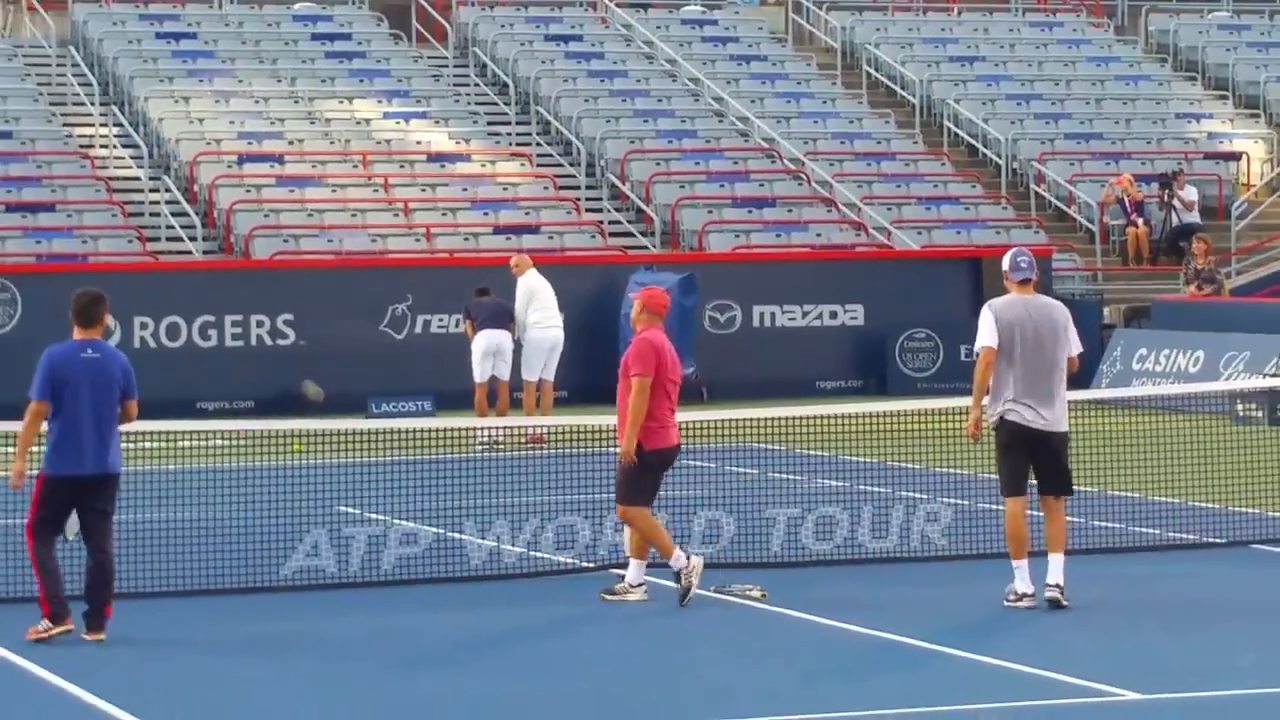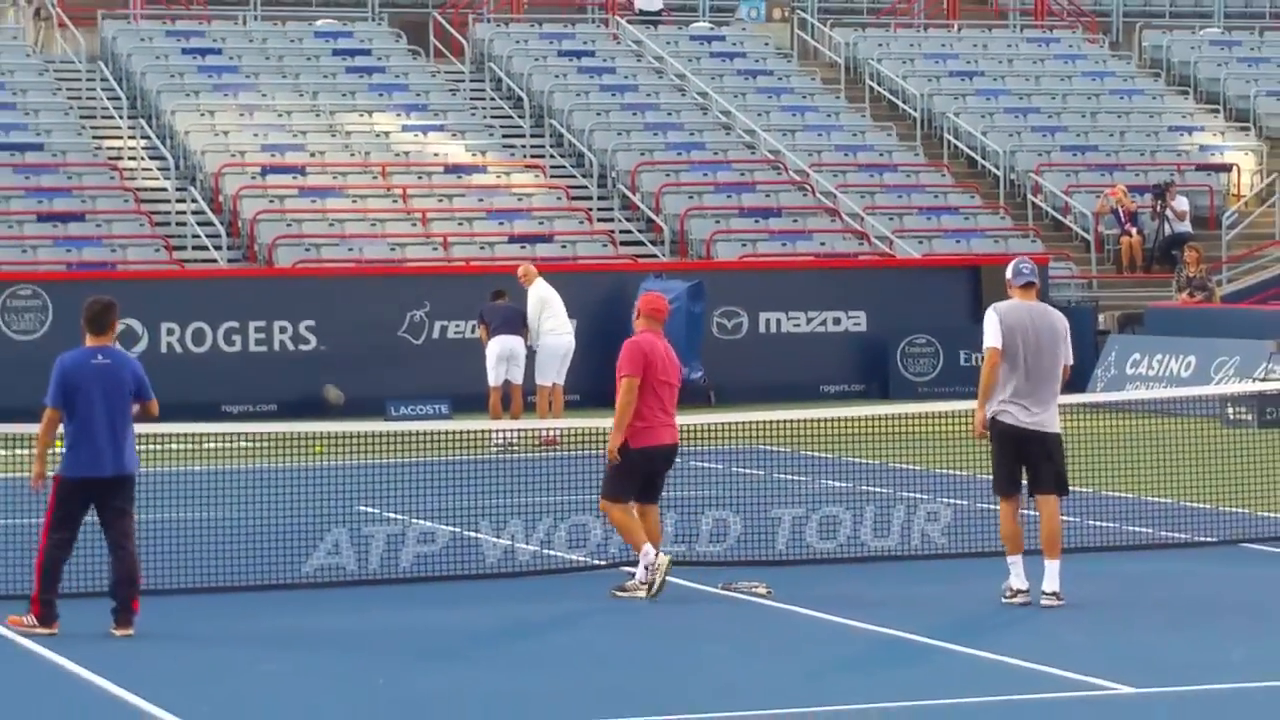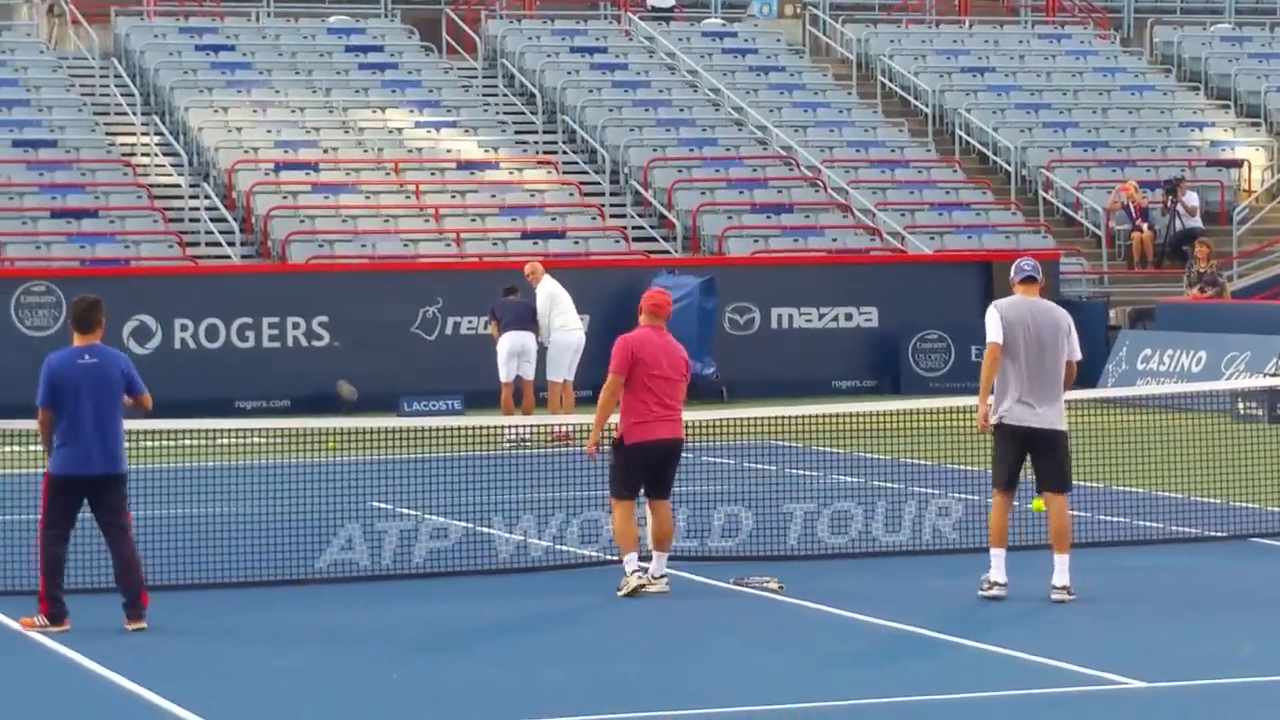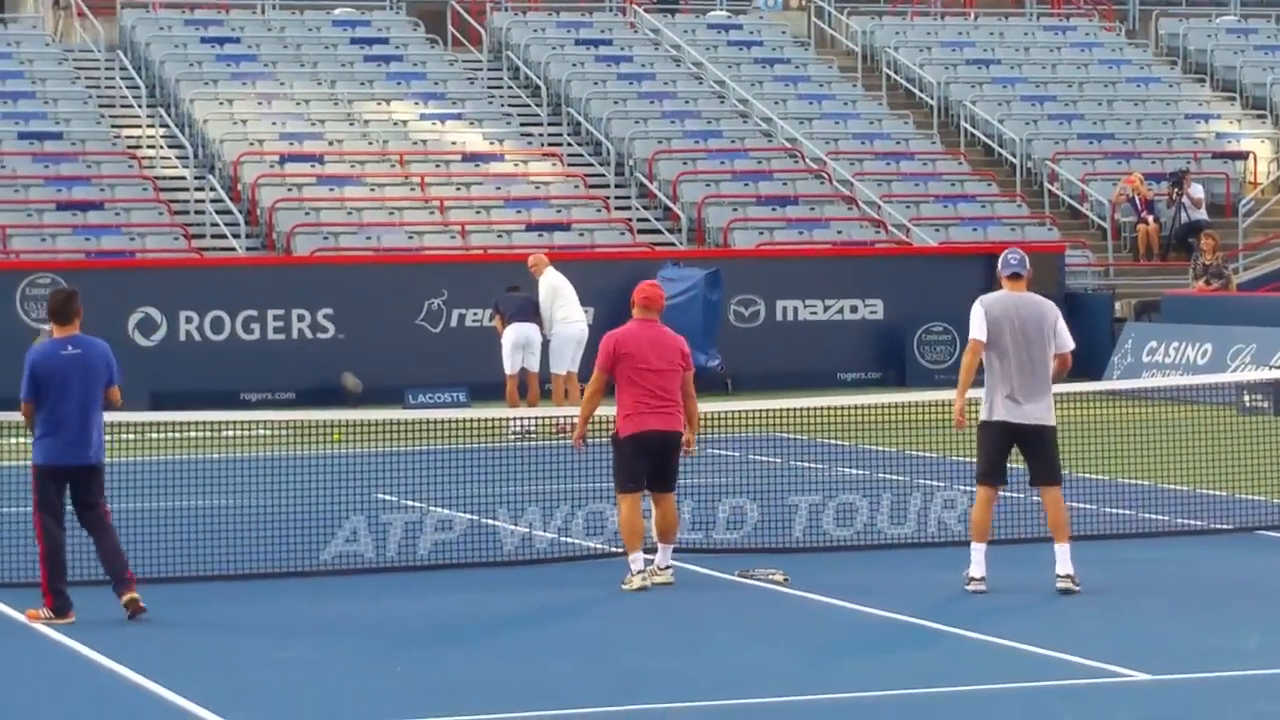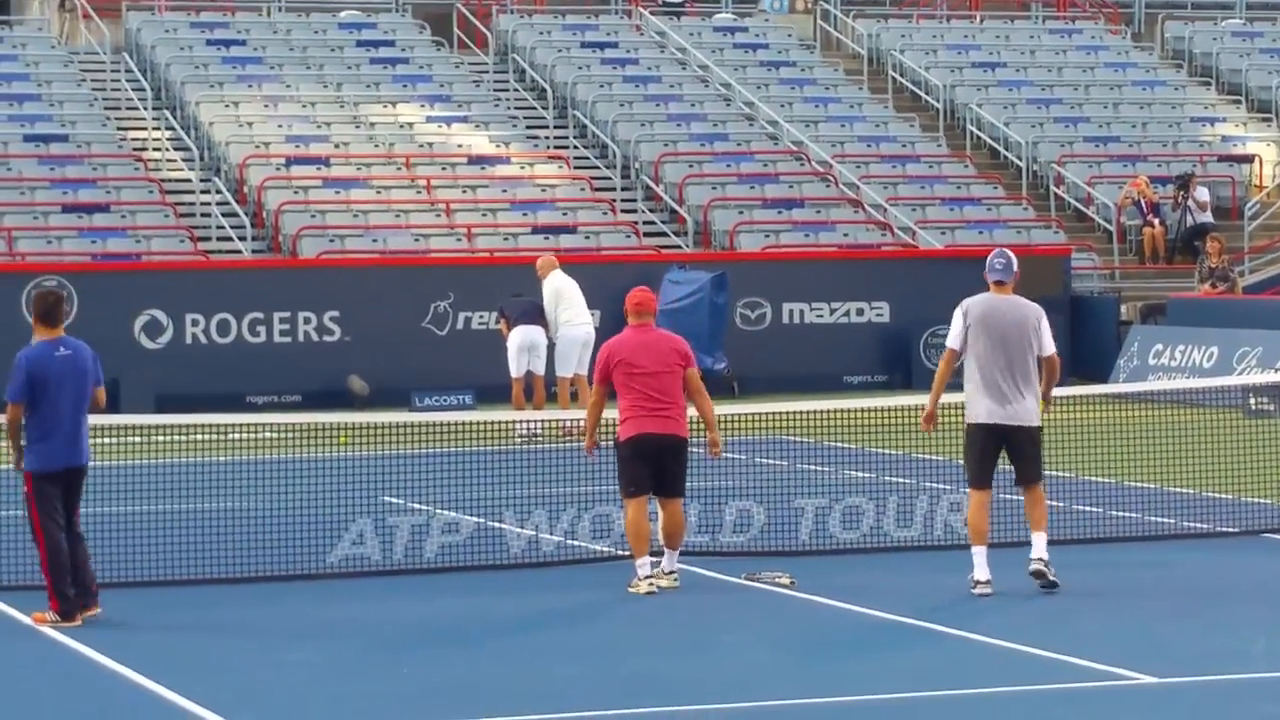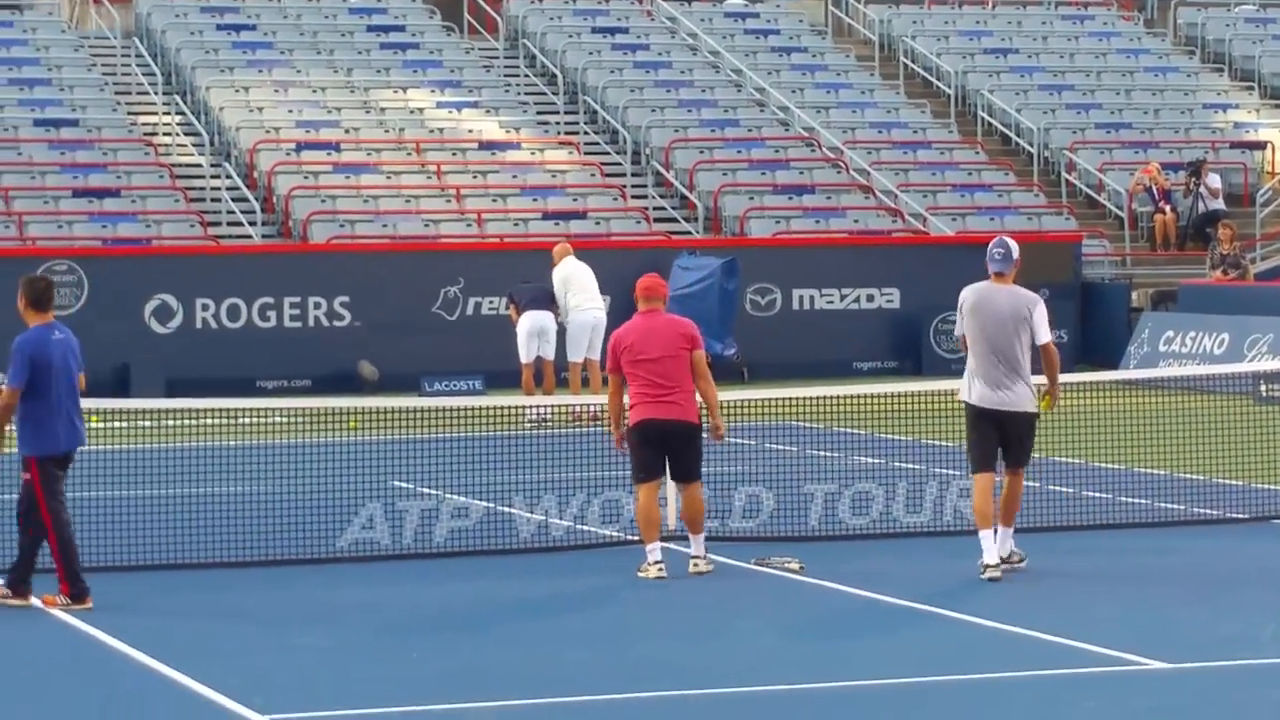
dt=0.2s
person 1, frame 1
left shoulder: (995, 309)
right shoulder: (1059, 310)
left elbow: (987, 359)
right elbow: (1072, 364)
left wrist: (975, 408)
left hip: (1012, 418)
right hip: (1053, 420)
left knee: (1015, 502)
right knee: (1054, 502)
left ankle: (1023, 586)
right ankle: (1055, 581)
person 1, frame 2
left shoulder: (998, 312)
right shoulder: (1058, 319)
left elbow: (992, 360)
right elbow: (1064, 373)
left wrist: (981, 408)
left hip: (1007, 420)
right hip: (1046, 423)
left knee: (1009, 502)
right knee: (1049, 503)
left ankle: (1018, 582)
right ankle: (1051, 585)
person 1, frame 3
left shoulder: (1000, 308)
right shoulder: (1061, 315)
left elbow: (993, 354)
right elbow: (1071, 371)
left wrist: (983, 402)
left hip: (1011, 418)
right hip: (1052, 421)
left knee: (1002, 496)
right knee: (1056, 499)
left ankle: (997, 576)
right ankle: (1061, 580)
person 1, frame 4
left shoulder: (985, 304)
right shoulder: (1049, 308)
left elbow: (974, 351)
right elbow: (1064, 362)
left wrist: (960, 397)
left hip: (998, 414)
right hip: (1040, 415)
left knee: (986, 491)
right knee: (1052, 492)
left ankle: (976, 571)
right ankle: (1065, 569)
person 1, frame 5
left shoulder: (968, 308)
right shoulder: (1034, 311)
left elbow: (949, 358)
right elbow: (1052, 364)
left wrist: (932, 403)
right wrist: (1044, 395)
left hip: (981, 416)
right hip: (1025, 417)
left knee: (979, 494)
right knee: (1033, 489)
left ankle: (980, 574)
right ankle: (1039, 557)
person 1, frame 6
left shoulder: (969, 295)
right shoulder: (1031, 301)
right elbow: (1049, 352)
right wrist: (1053, 386)
left hip: (980, 401)
right hip: (1019, 403)
left knee: (983, 479)
right knee: (1015, 475)
left ankle: (990, 558)
right ankle: (1004, 548)
person 2, frame 1
left shoulder: (54, 357)
right shoulder: (118, 360)
left elbow: (36, 412)
right elbow: (130, 413)
left wrist: (20, 458)
left hip: (60, 468)
right hip: (104, 469)
left knee: (40, 537)
right knee: (100, 545)
left ankle: (56, 615)
right ankle: (96, 622)
person 2, frame 2
left shoulder: (66, 364)
right shoulder: (130, 365)
left elbow: (52, 419)
right elbow: (152, 411)
left wrist: (39, 461)
left hip: (76, 470)
right hip: (120, 470)
left knee: (56, 542)
right knee: (123, 544)
left ankle: (43, 616)
right ankle: (125, 618)
person 2, frame 3
left shoulder: (54, 363)
right shoulder: (119, 361)
left elbow: (44, 419)
right elbow: (145, 404)
left wrist: (50, 449)
left hip: (65, 468)
right hip: (110, 468)
left knee: (53, 540)
right knee: (121, 539)
left ankle: (53, 614)
right ankle: (136, 612)
person 2, frame 4
left shoulder: (37, 355)
right shoulder: (101, 351)
left elbow: (27, 410)
right elbow: (114, 399)
left hip: (49, 458)
right hip: (89, 456)
left knee: (50, 531)
right knee: (100, 525)
left ankle: (57, 606)
right ankle: (127, 588)
person 2, frame 5
left shoulder: (27, 358)
right shoulder: (85, 353)
left elbow: (14, 414)
right elbow: (99, 401)
left wrist: (16, 447)
left hip: (42, 461)
right hip: (76, 458)
left knee: (49, 534)
right knee: (71, 529)
left ankle: (64, 609)
right ankle: (86, 598)
person 2, frame 6
right shoulder: (69, 337)
right elbow: (79, 384)
left hip: (40, 444)
right hip: (67, 439)
left knee: (52, 517)
right knee: (30, 513)
left ankle: (75, 592)
person 3, frame 1
left shoulder: (644, 342)
right shoulder: (663, 344)
left elbow: (640, 394)
left wrist: (628, 440)
left hip: (646, 443)
right hip: (661, 441)
left knee: (631, 511)
right knee: (636, 511)
left ankle: (684, 563)
right ankle: (633, 583)
person 3, frame 2
left shoulder: (635, 345)
right shoulder: (668, 351)
left elbow: (629, 394)
left wrist: (616, 436)
left hip: (638, 441)
right hip: (665, 441)
left knee: (612, 504)
right knee: (646, 507)
left ankle: (653, 559)
right ankle: (645, 578)
person 3, frame 3
left shoulder: (628, 342)
right shoulder: (679, 349)
left elbow: (611, 389)
left wrist: (596, 431)
left hip: (636, 437)
right hip: (673, 438)
left knee: (622, 504)
right knee: (660, 503)
left ankle: (634, 571)
right ankle: (657, 574)
person 3, frame 4
left shoulder: (616, 338)
right shoulder: (677, 342)
left elbow: (596, 386)
right elbow: (689, 393)
left wrist: (581, 424)
right wrist: (691, 432)
left hip: (633, 430)
right hip: (671, 430)
left knee: (629, 499)
right knee: (665, 498)
left ankle: (637, 571)
right ankle: (663, 566)
person 3, frame 5
left shoulder: (612, 347)
right shoulder: (677, 344)
left elbow: (597, 398)
right elbow: (698, 392)
left wrist: (590, 434)
right wrist: (713, 430)
left hip: (634, 435)
right hip: (674, 434)
left knee: (635, 504)
right knee: (672, 503)
left ankle: (644, 576)
right ankle: (669, 570)
person 3, frame 6
left shoulder: (620, 336)
right shoulder: (686, 327)
left elbow: (615, 389)
right elbow: (702, 376)
left wrist: (616, 427)
right wrist: (716, 415)
left hip: (643, 421)
right hip: (684, 419)
left knee: (647, 490)
right knee: (691, 487)
left ankle: (654, 561)
right ankle: (698, 556)
